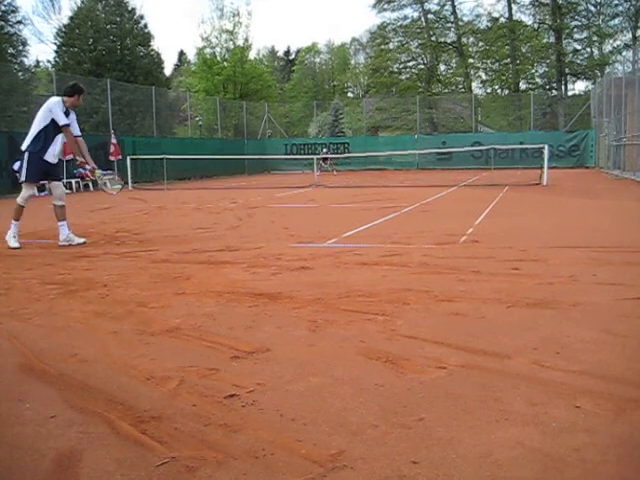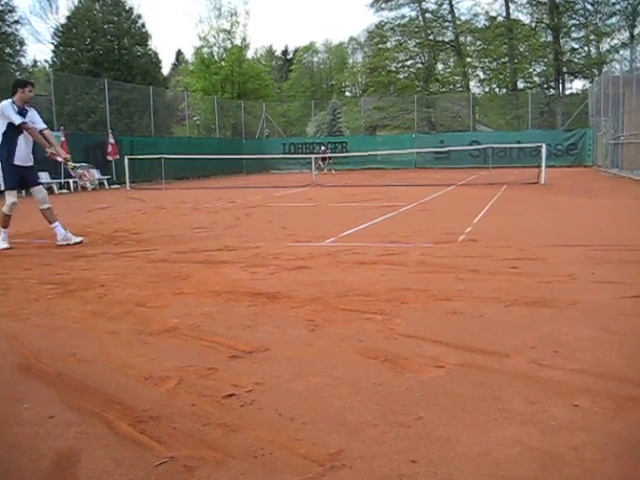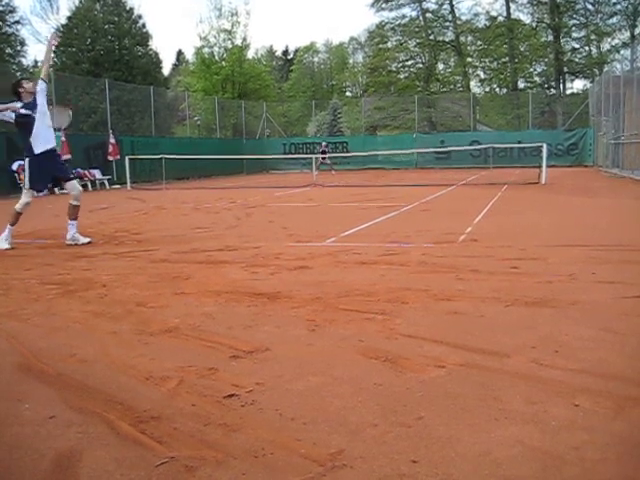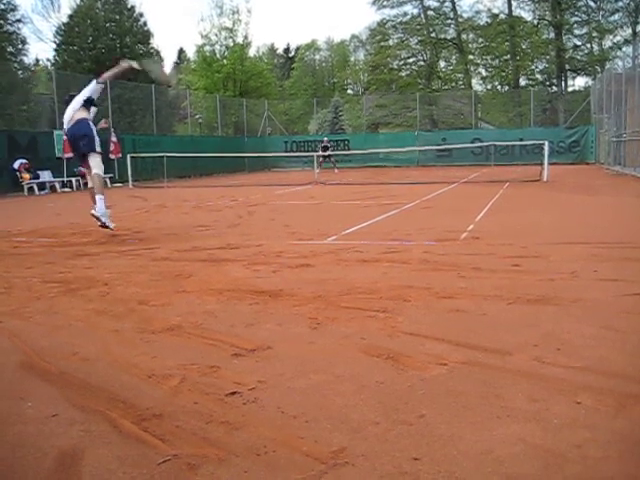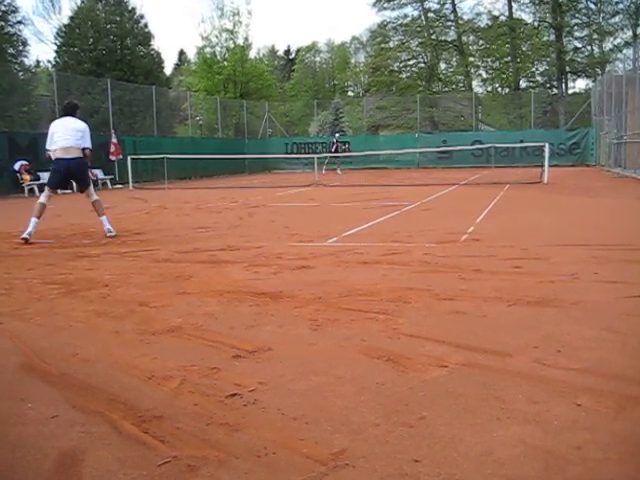
dt=0.7s
person 1, frame 1
left shoulder: (71, 114)
right shoulder: (54, 103)
left elbow: (78, 138)
right elbow: (67, 132)
left wrist: (90, 161)
right wrist: (78, 156)
left hip: (52, 157)
right hip: (34, 153)
left knee: (59, 193)
right knee: (27, 193)
left ankle: (65, 235)
right ankle: (13, 232)
person 1, frame 2
left shoulder: (30, 112)
left elbow: (45, 131)
right elbow: (28, 129)
left wrist: (60, 151)
right wrist: (48, 148)
left hip: (27, 162)
left knee: (42, 197)
left ankle: (61, 234)
person 1, frame 3
left shoulder: (39, 96)
left elbow: (45, 69)
left wrist: (50, 46)
left hip: (52, 153)
right hip: (35, 157)
left knee: (75, 191)
right knee: (27, 199)
left ankle: (72, 234)
person 1, frame 4
left shoulder: (67, 121)
right shoulder: (82, 96)
right elbow: (102, 79)
left wrist: (97, 128)
right wrist: (123, 66)
left hip: (71, 132)
right hip: (83, 125)
left knee: (93, 174)
right knee: (97, 164)
left ankle: (99, 209)
person 1, frame 5
left shoulder: (54, 124)
right shoulder: (83, 126)
left elbow: (49, 152)
right elbow: (87, 152)
right wrist: (85, 166)
left hip: (59, 162)
right hip: (77, 162)
left knee: (45, 195)
right knee: (91, 193)
left ankle: (29, 231)
right ankle: (107, 227)
